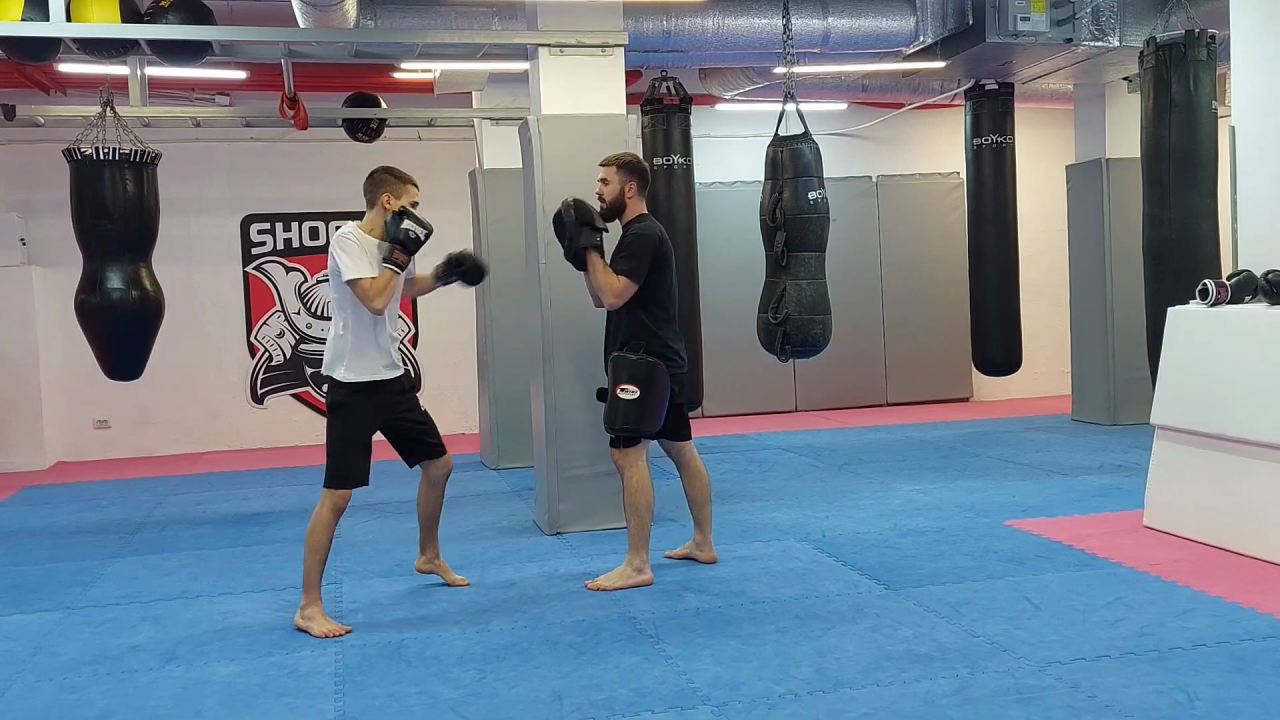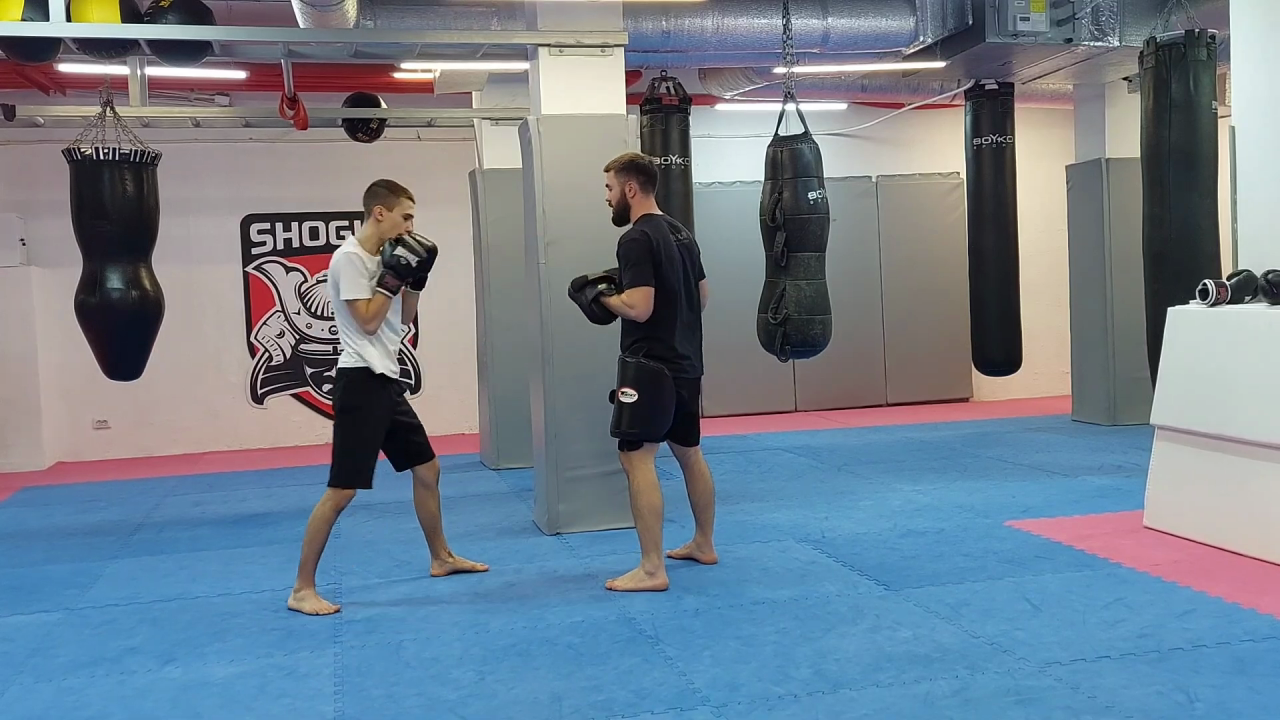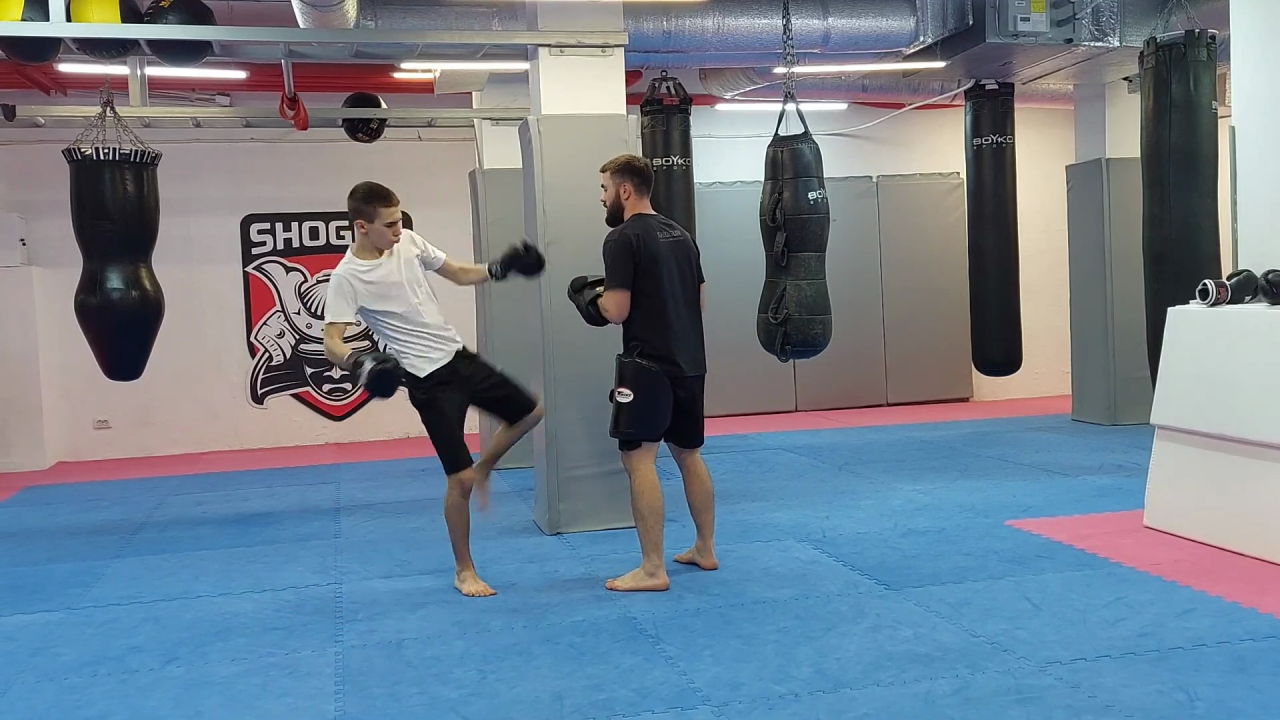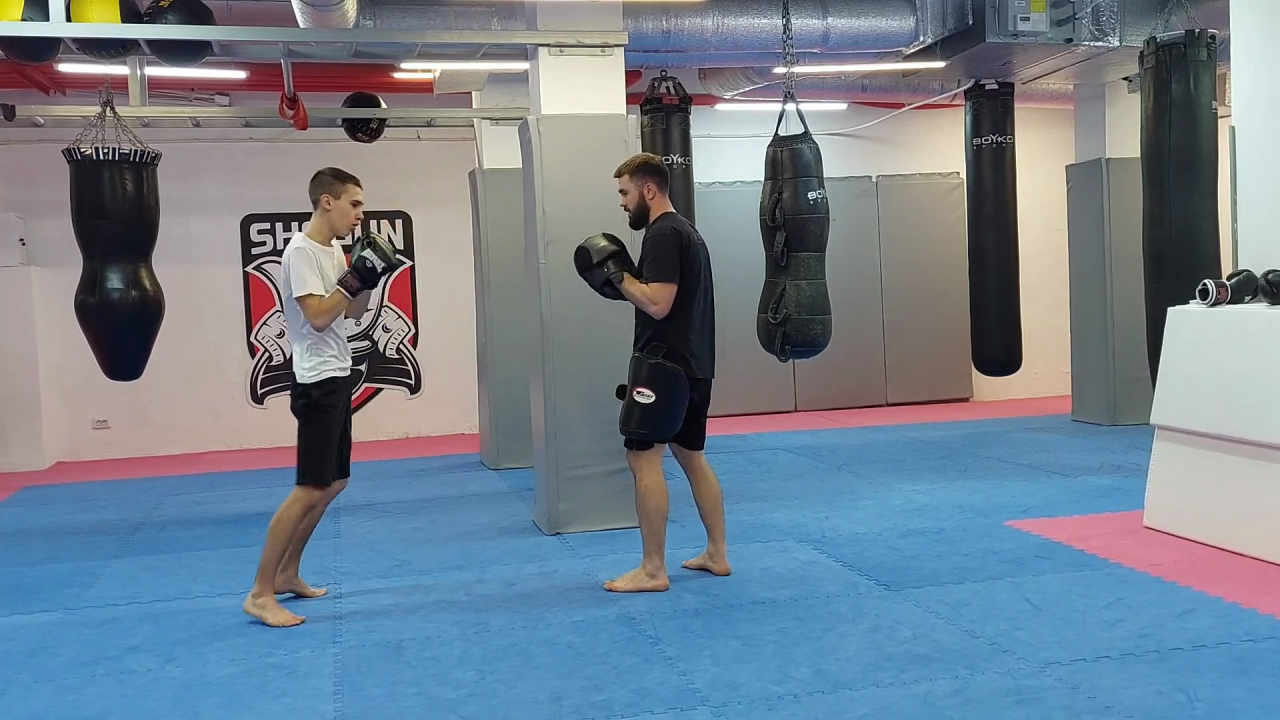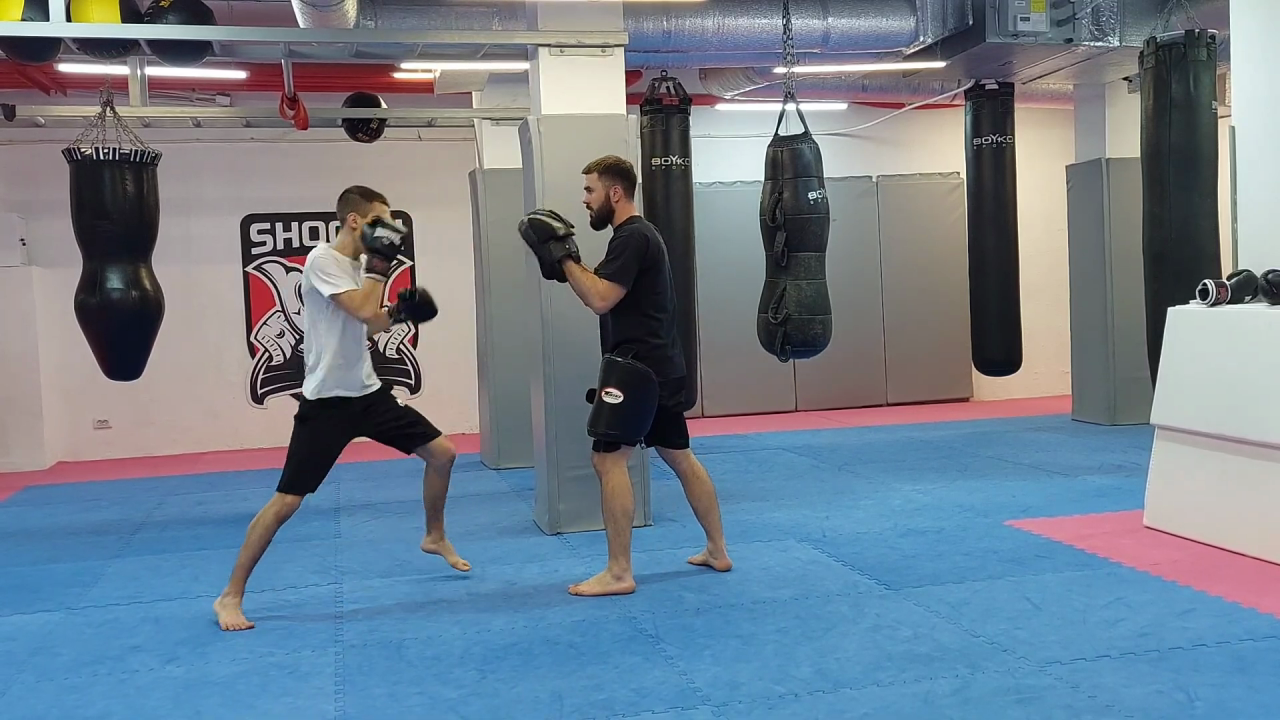
dt=1s
person 1, frame 1
left shoulder: (388, 243)
right shoulder: (347, 240)
left elbow: (411, 288)
right elbow: (375, 301)
left wrist: (446, 271)
right wrist: (401, 251)
left hip: (391, 379)
right hip: (351, 386)
left knee: (439, 464)
right knee: (337, 494)
left ankle: (429, 554)
right ankle: (309, 606)
person 1, frame 2
left shoulder: (385, 255)
right shoulder: (347, 257)
left elbow: (404, 317)
right elbow: (368, 322)
left wrist: (412, 275)
right wrist: (390, 275)
left hip: (384, 382)
right hip: (361, 382)
left knee: (428, 469)
right knee: (343, 489)
left ankle: (441, 557)
right ankle: (302, 587)
person 1, frame 3
left shoulder: (409, 243)
right shoulder: (345, 278)
left elbow: (457, 273)
right elbow: (333, 343)
left wrist: (500, 268)
right wrist: (359, 363)
left hip: (459, 359)
right hip: (428, 380)
left knee: (530, 413)
right knee: (461, 476)
left ankle: (481, 468)
right ankle: (464, 569)
person 1, frame 4
left shoulder: (334, 249)
right shoulder: (301, 251)
left elbow: (352, 312)
right elbow: (318, 318)
left wrist: (367, 277)
right wrist: (355, 277)
left hip: (334, 380)
right hip: (318, 384)
left knee: (330, 484)
right knee: (312, 489)
left ankle: (287, 573)
right ankle: (260, 594)
person 1, frame 5
left shoulder: (363, 264)
right shoulder: (323, 261)
right elbow: (364, 312)
left wrist: (402, 310)
right wrist: (380, 259)
left hip: (367, 393)
right hip: (327, 401)
left knee: (442, 452)
right knee: (288, 500)
left ankle: (435, 537)
right ankle: (231, 594)
person 2, frame 1
left shoulder: (643, 234)
right shoulder: (637, 234)
left elbow: (613, 296)
right elbow: (602, 298)
left wrist: (590, 250)
right wrist: (584, 254)
left hip: (647, 362)
right hip: (659, 361)
left knee: (628, 454)
right knee: (681, 449)
left ankle: (638, 565)
right ankle: (703, 542)
person 2, frame 2
left shoulder: (637, 238)
right shoulder: (680, 234)
left elbow: (639, 308)
right elbow: (700, 298)
left wrist: (603, 296)
left hip: (652, 366)
right hip: (683, 363)
left knee: (637, 458)
right knee: (689, 452)
left ankle: (652, 569)
right ankle: (703, 543)
person 2, frame 3
left shoulder: (622, 239)
right shoulder: (680, 235)
left elbow: (617, 311)
left wrist: (594, 296)
left hip: (651, 365)
right hip: (689, 363)
left knee: (638, 458)
right knee: (689, 454)
left ankle: (653, 569)
right ankle: (705, 549)
person 2, frame 4
left shoulder: (662, 234)
right shoulder: (687, 233)
left elbow: (658, 304)
left wrist: (620, 278)
right wrist: (629, 281)
left hip: (666, 364)
right hip: (693, 364)
left knee: (644, 459)
right knee: (691, 456)
left ankle: (652, 570)
right ankle: (717, 554)
person 2, frame 5
left shoulder: (631, 238)
right shoulder: (639, 234)
left elbow: (601, 299)
right elbow: (606, 288)
left wrist: (565, 260)
right wrist: (569, 260)
left hip: (639, 368)
right hip: (660, 366)
left knee: (608, 460)
right knee: (680, 456)
left ankle: (619, 573)
right ankle: (718, 550)
